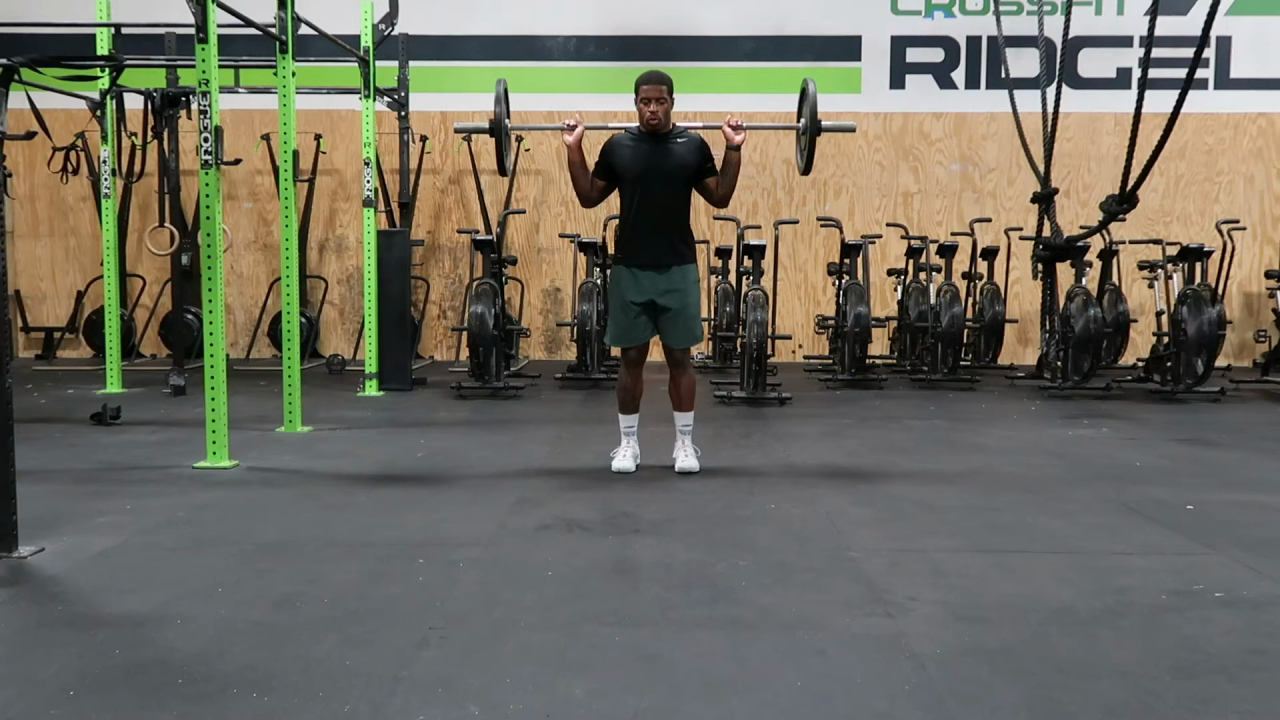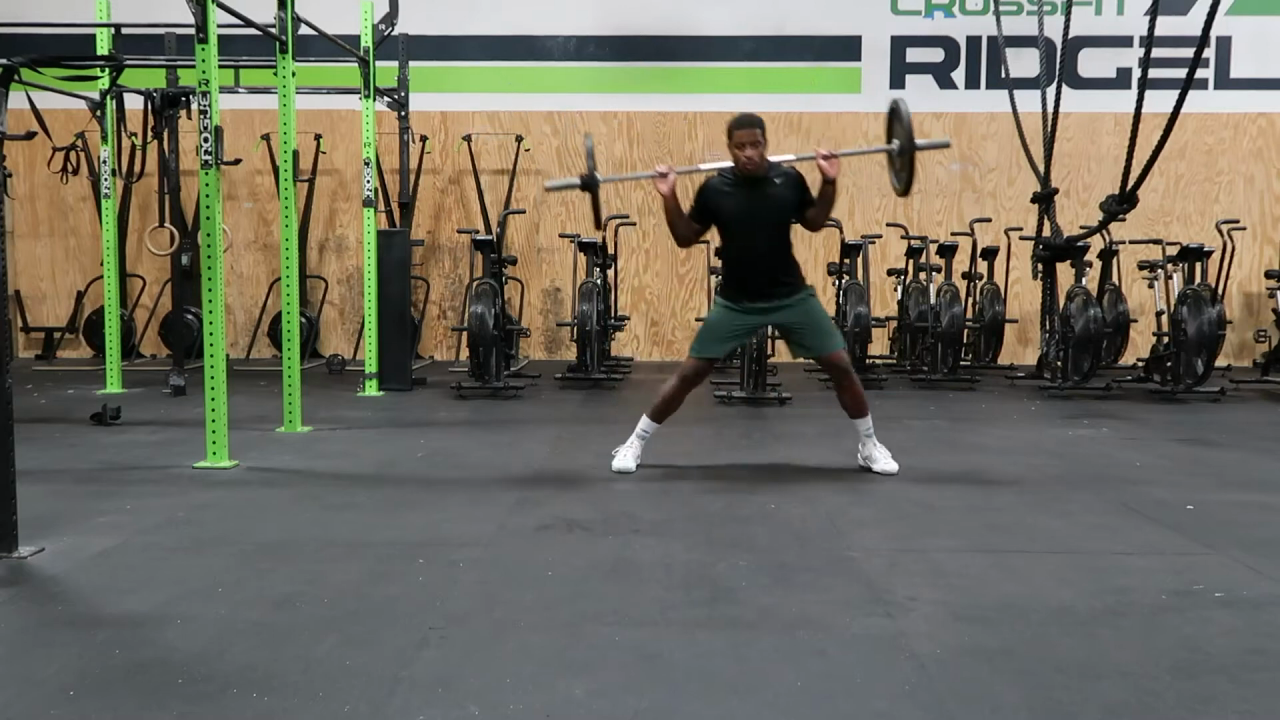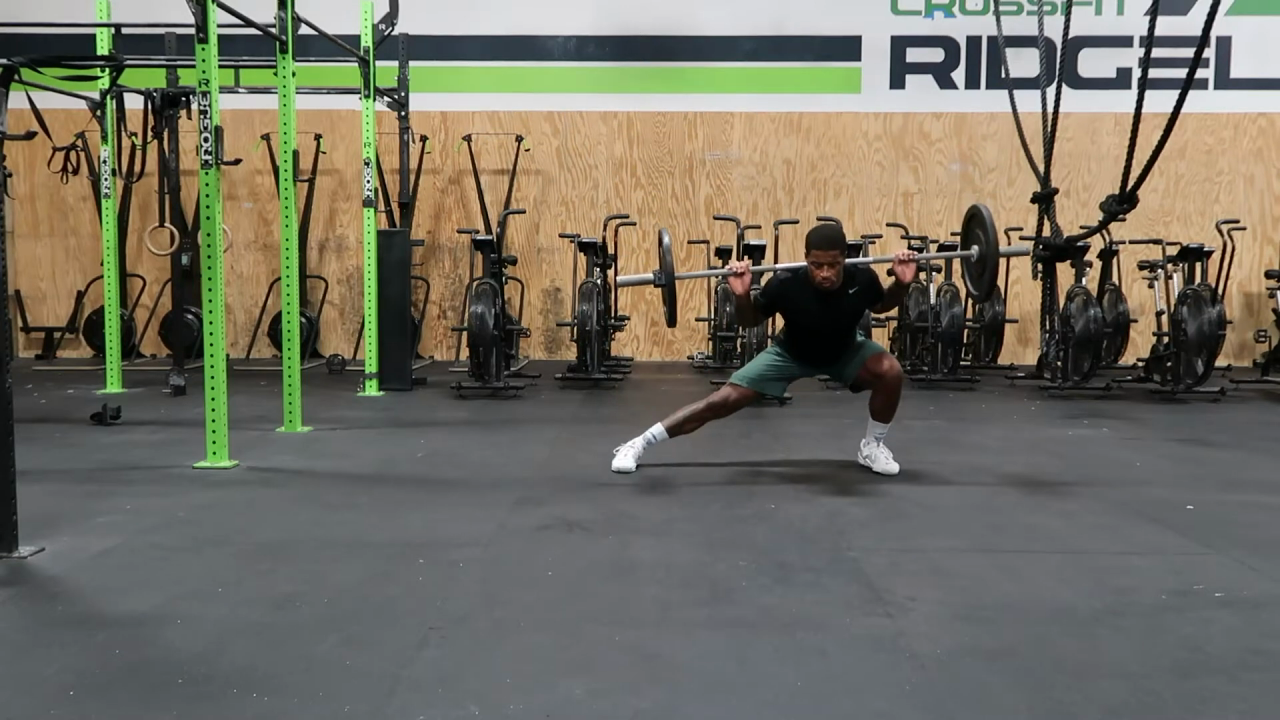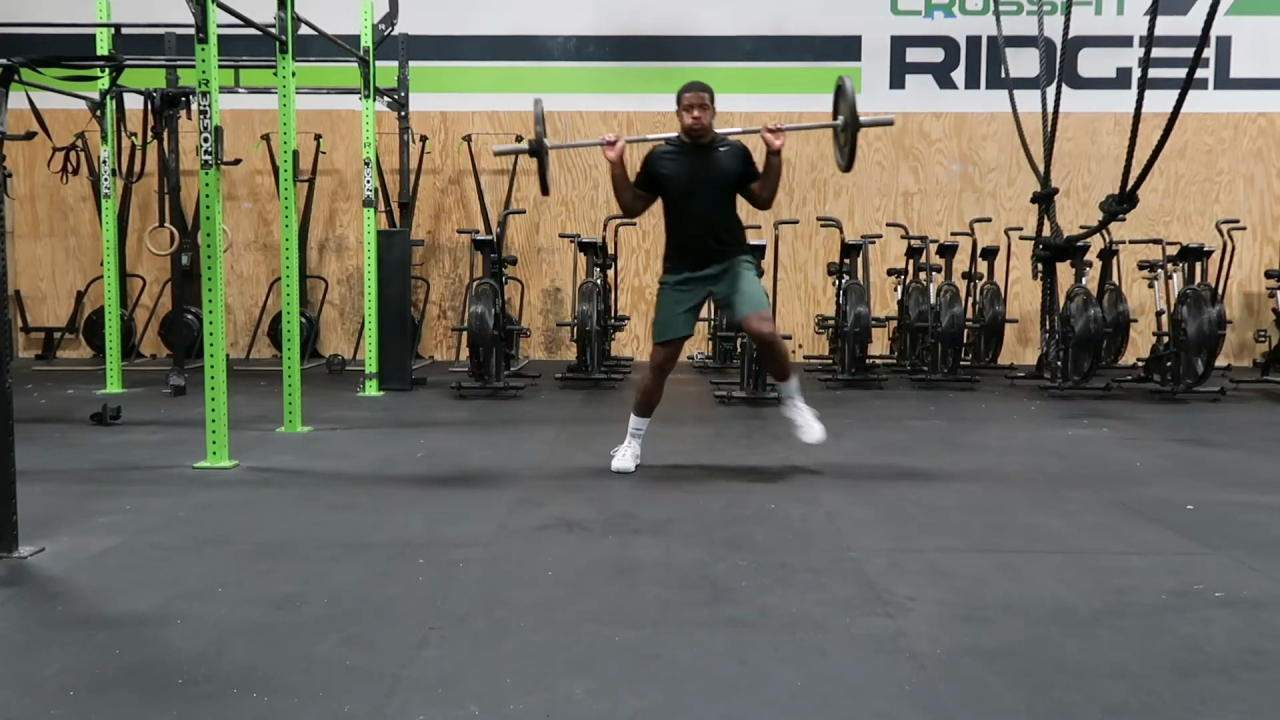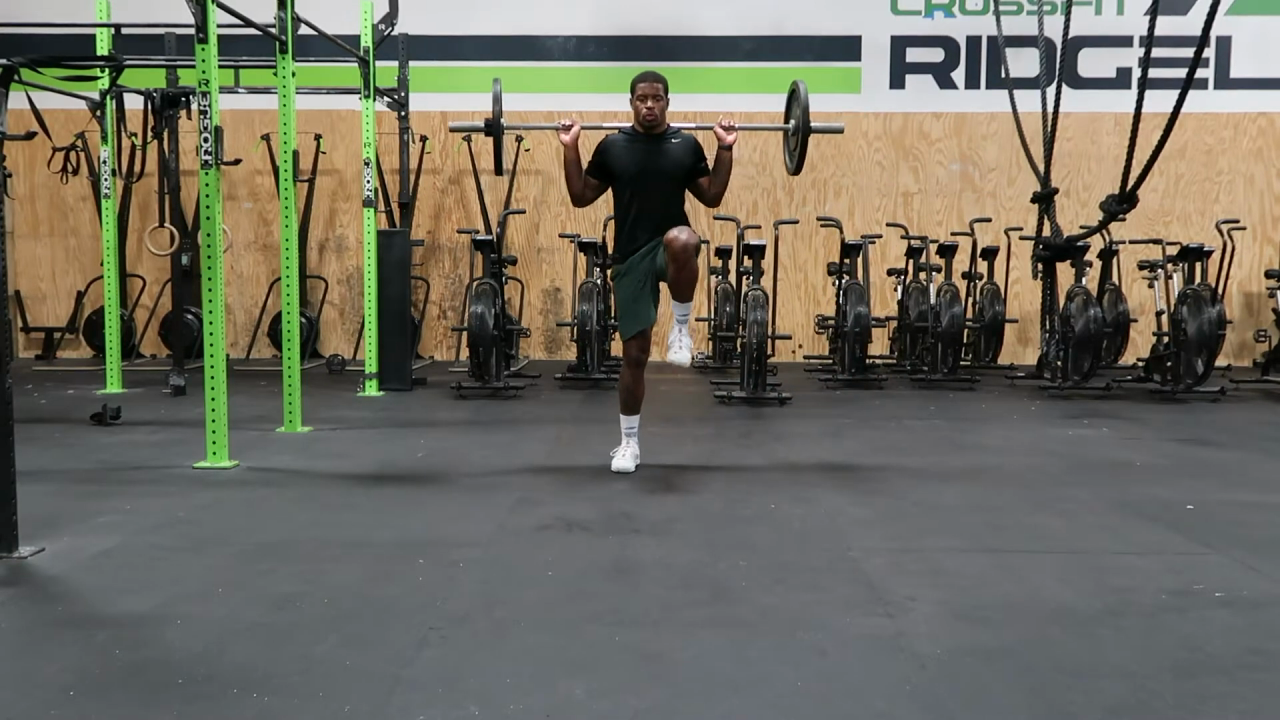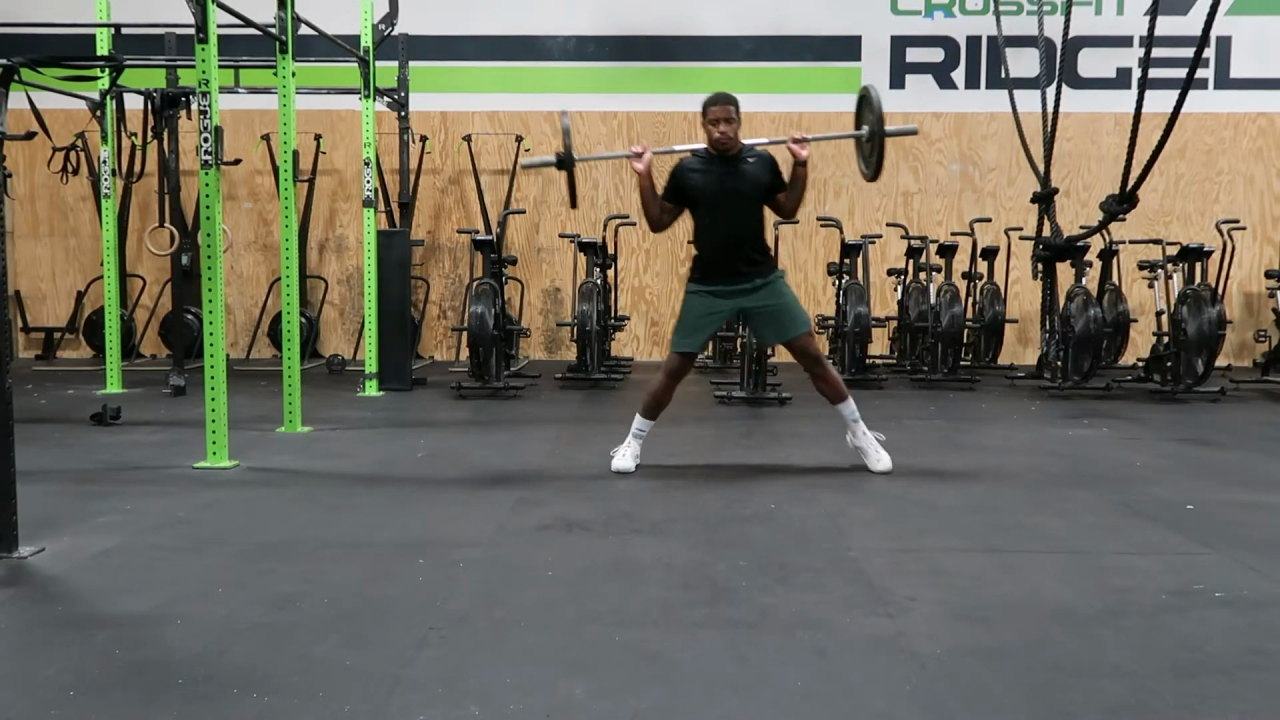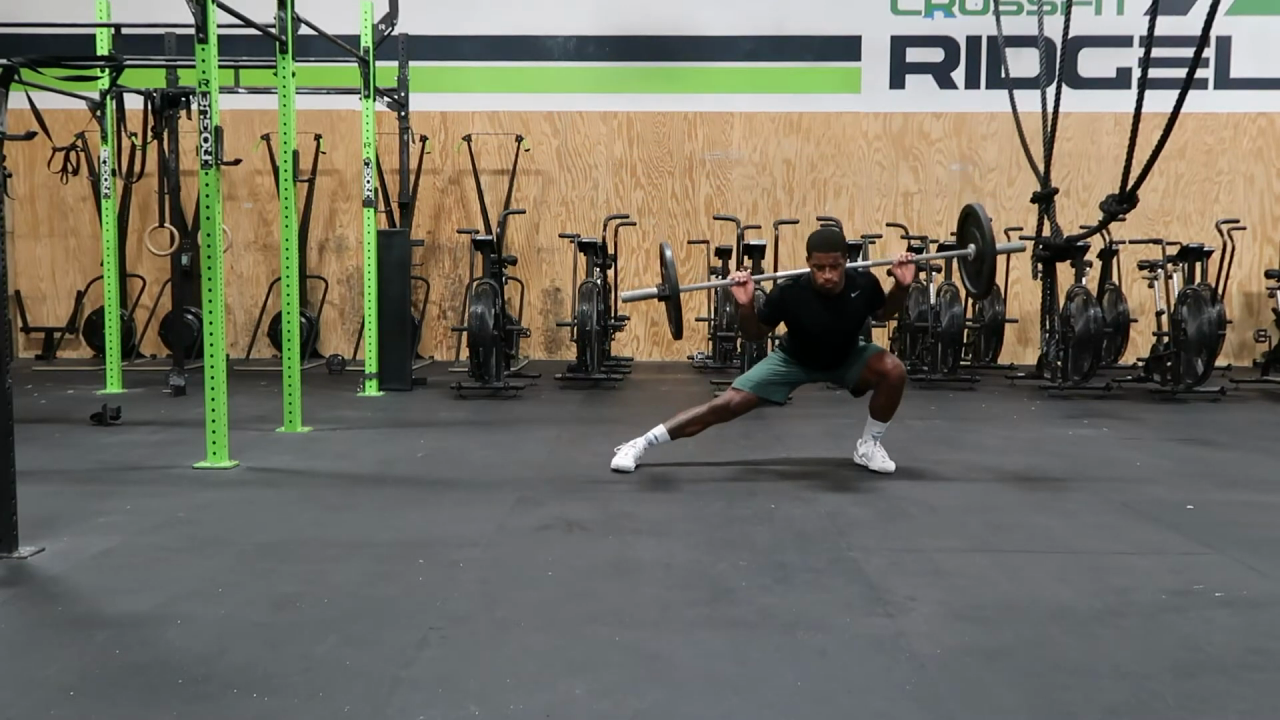
dt=0.7s
person 1, frame 1
left shoulder: (692, 144)
right shoulder: (618, 145)
left elbow: (720, 197)
right elbow: (589, 197)
left wrist: (733, 149)
right wrist: (574, 148)
left hip: (679, 268)
right hip: (630, 269)
left knee: (679, 357)
right knee: (632, 357)
left ankle: (684, 442)
right ankle: (628, 442)
person 1, frame 2
left shoulder: (789, 179)
right shoulder: (714, 189)
left elbow: (815, 222)
right elbow: (685, 239)
left wrist: (829, 181)
right wrist: (668, 198)
left hip: (792, 295)
right hip: (736, 301)
left knee: (839, 365)
right knee: (690, 373)
left ankle: (870, 445)
right ankle: (634, 443)
person 1, frame 3
left shoulder: (862, 279)
right shoulder: (785, 284)
left elbow: (882, 306)
right elbow: (749, 320)
left wrist: (902, 284)
right wrist: (742, 294)
left hip: (845, 351)
right hip: (791, 354)
left knee: (890, 372)
right knee: (722, 401)
left ankle: (872, 446)
right ankle: (638, 444)
person 1, frame 4
left shoulder: (734, 151)
right shoulder: (660, 157)
left elbow: (764, 201)
right elbow: (631, 208)
left wrist: (774, 154)
right wrist: (616, 164)
left hip: (733, 264)
right hip: (680, 272)
left knee: (764, 333)
right knee: (661, 358)
left ankle: (795, 403)
right ankle: (632, 442)
person 1, frame 5
left shoulder: (686, 144)
right shoulder: (612, 146)
left elbow: (712, 197)
right elbow: (581, 197)
left wrist: (725, 149)
right wrist: (570, 148)
left hip: (670, 248)
right hip: (630, 257)
left knee: (681, 241)
right knee: (635, 353)
left ankle: (681, 329)
right ankle: (629, 442)
person 1, frame 6
left shoulder: (761, 161)
right shoulder: (687, 169)
left elbow: (788, 210)
right elbow: (658, 223)
left wrist: (798, 164)
right wrist: (643, 176)
left hip: (763, 280)
right hip: (709, 286)
left knee: (811, 355)
right knee: (676, 366)
left ankle: (859, 434)
right ankle: (632, 443)
person 1, frame 7
left shoulder: (864, 283)
right shoulder: (789, 293)
left elbow: (883, 313)
right elbow: (754, 335)
left wrist: (902, 286)
right wrist: (745, 304)
left hip: (847, 357)
right hip: (794, 361)
left knee: (893, 371)
right knee: (726, 405)
left ankle: (869, 445)
right ankle: (638, 444)
